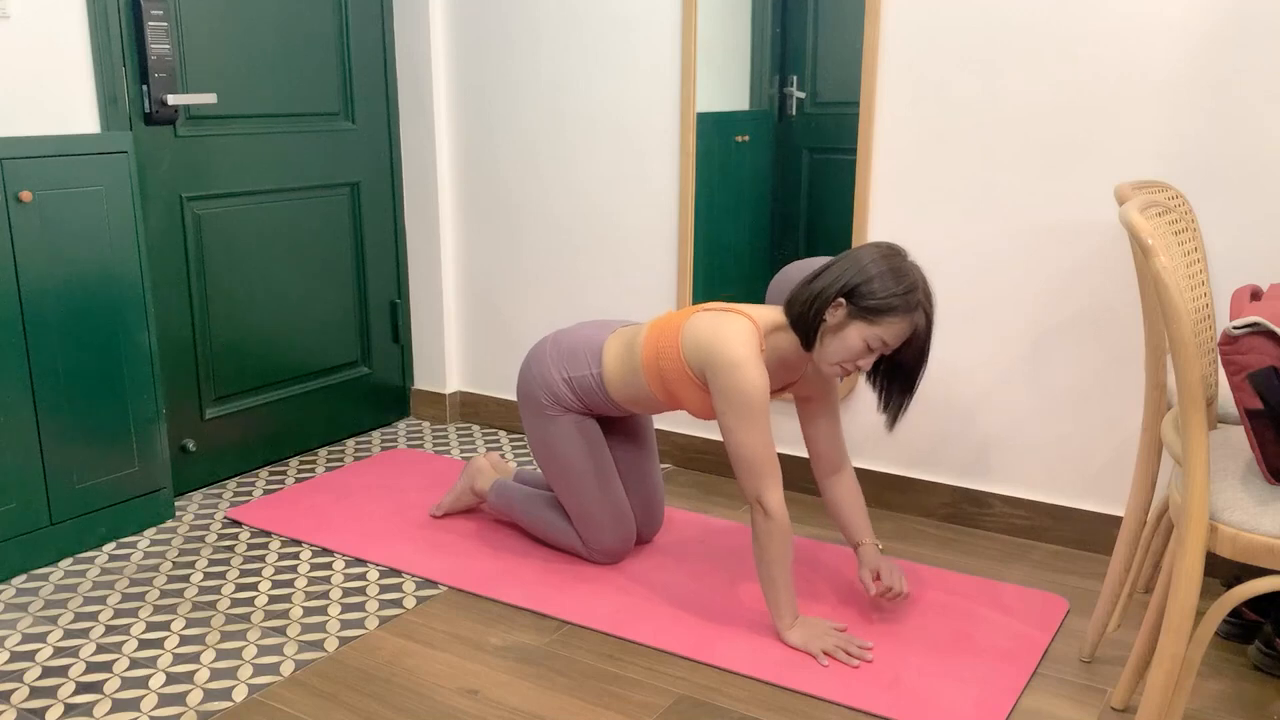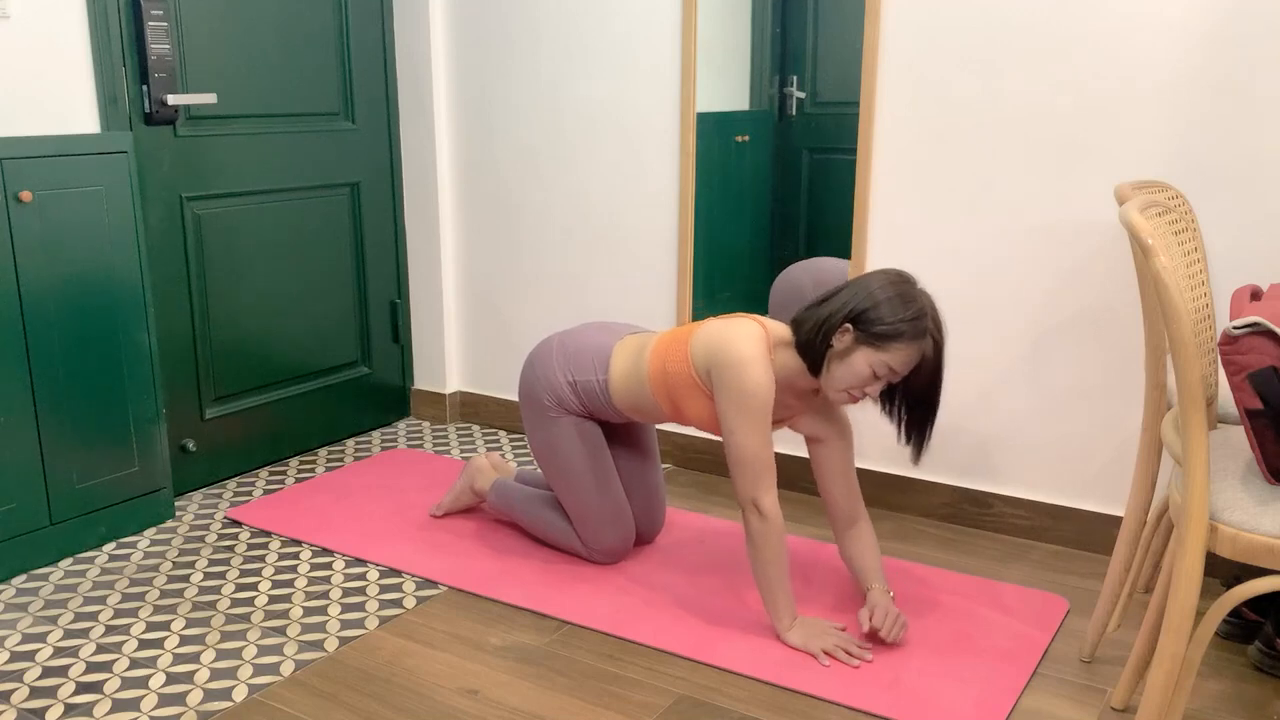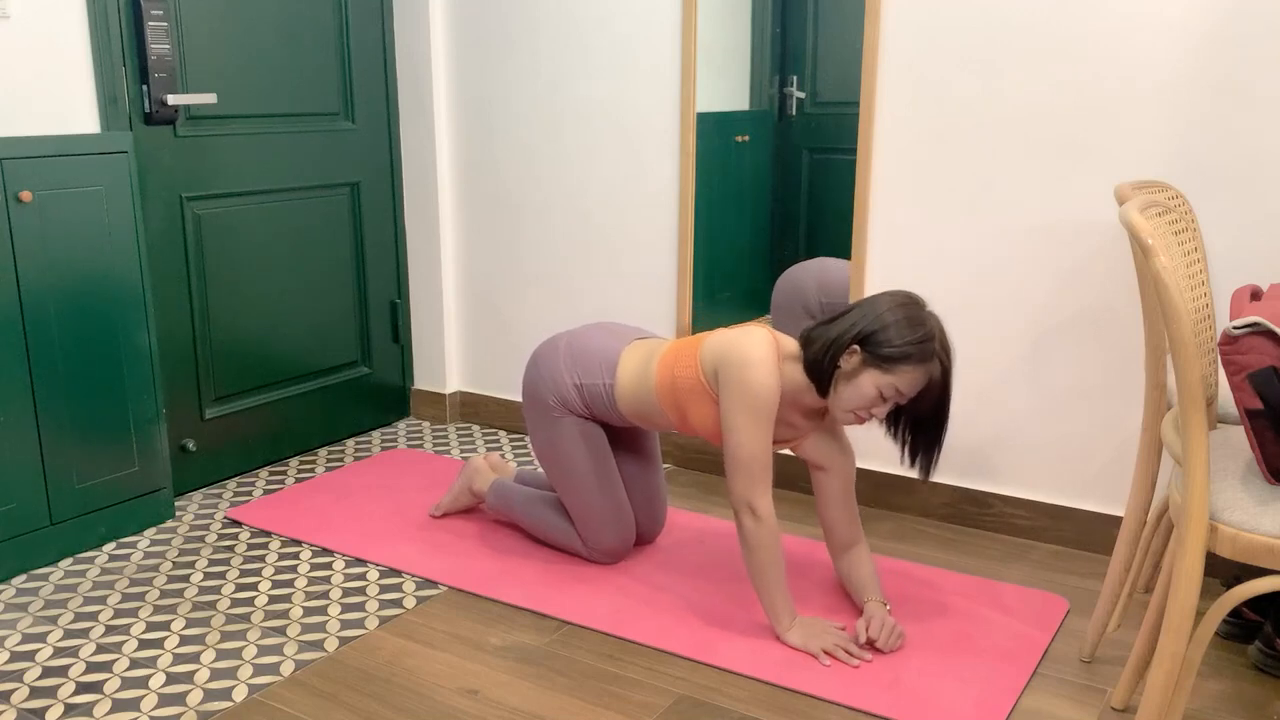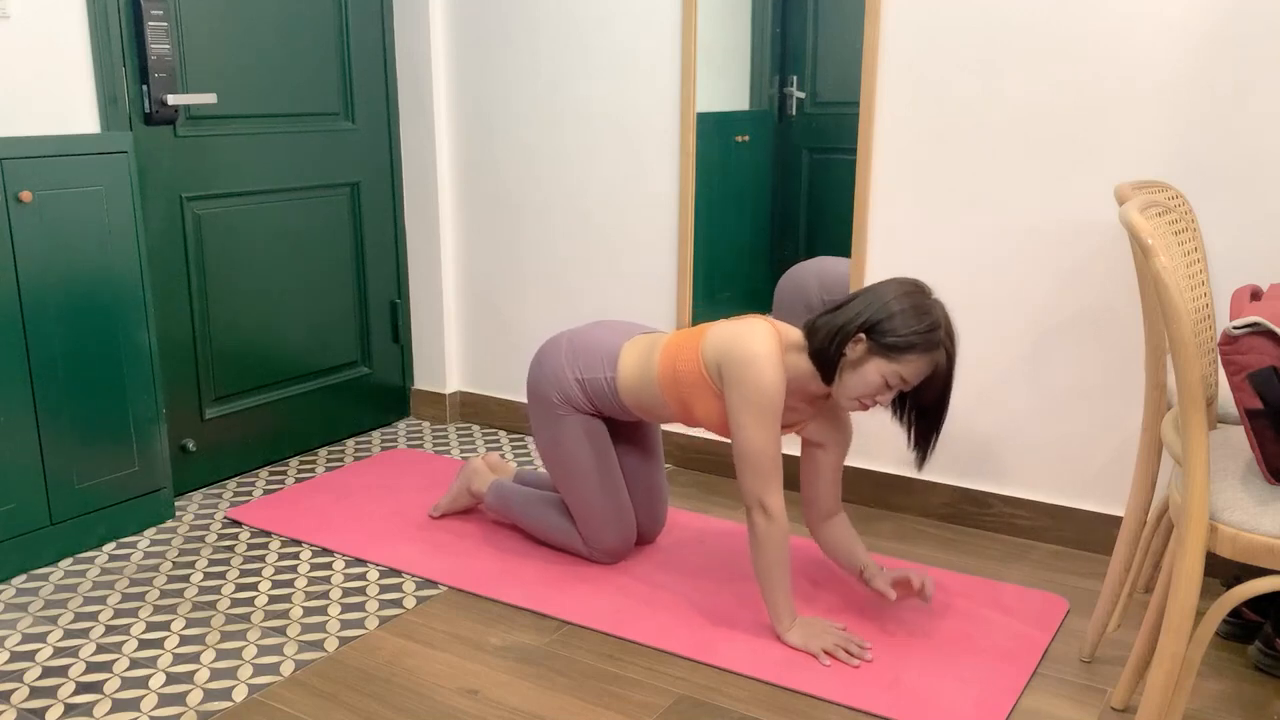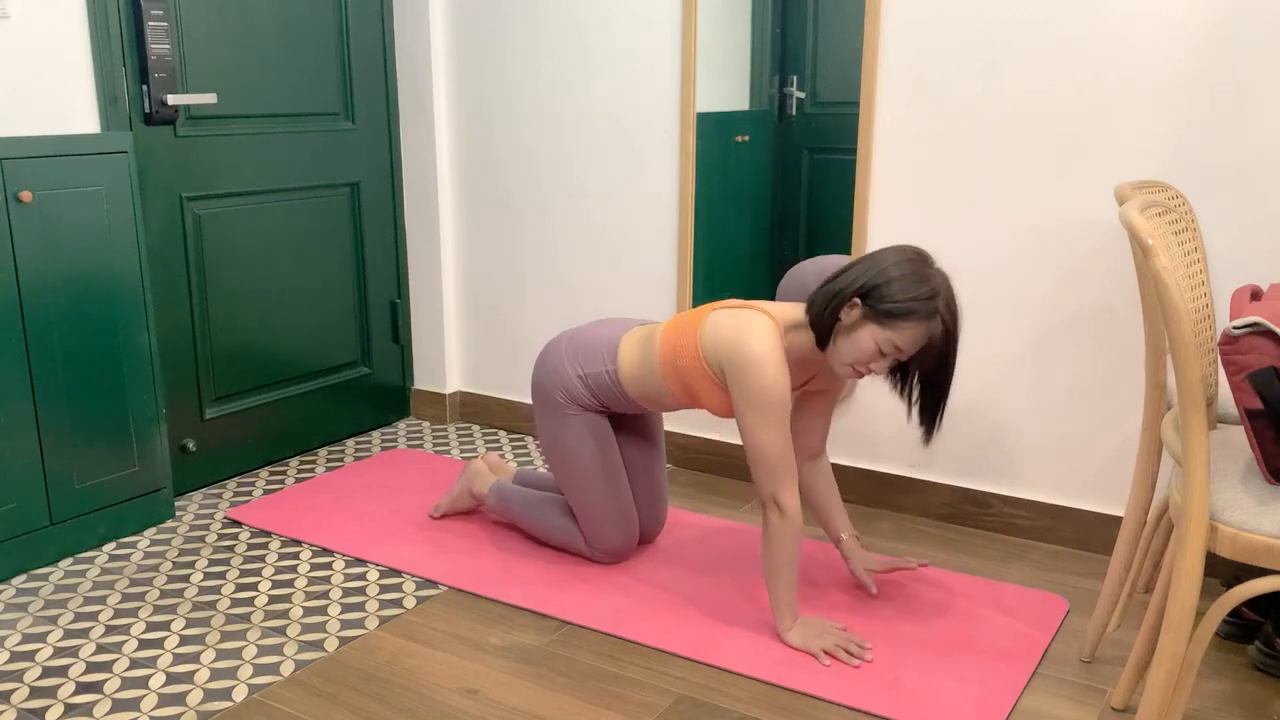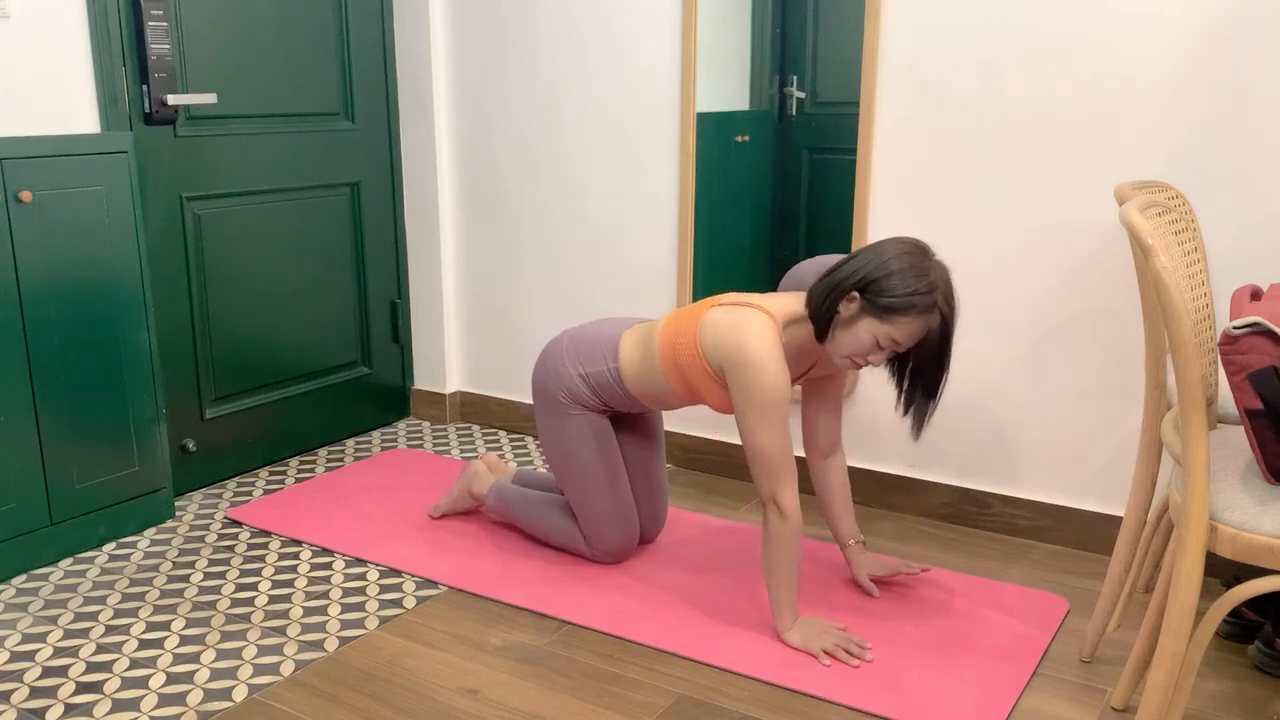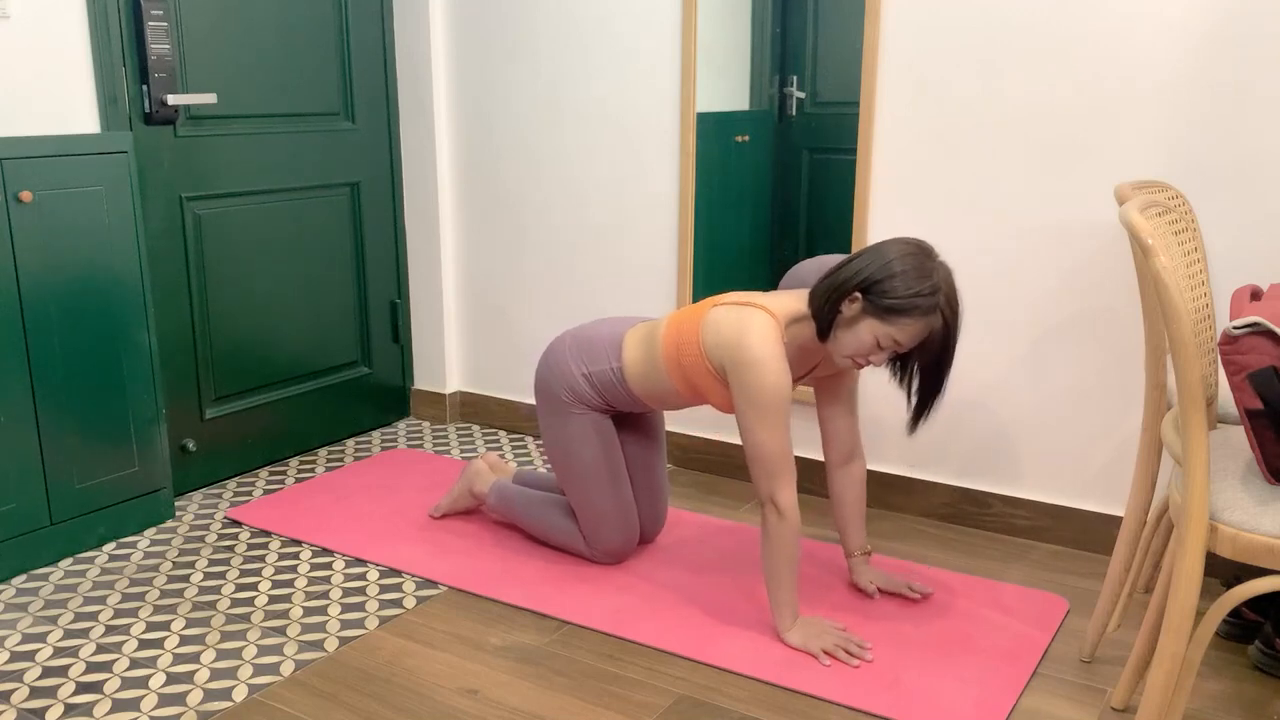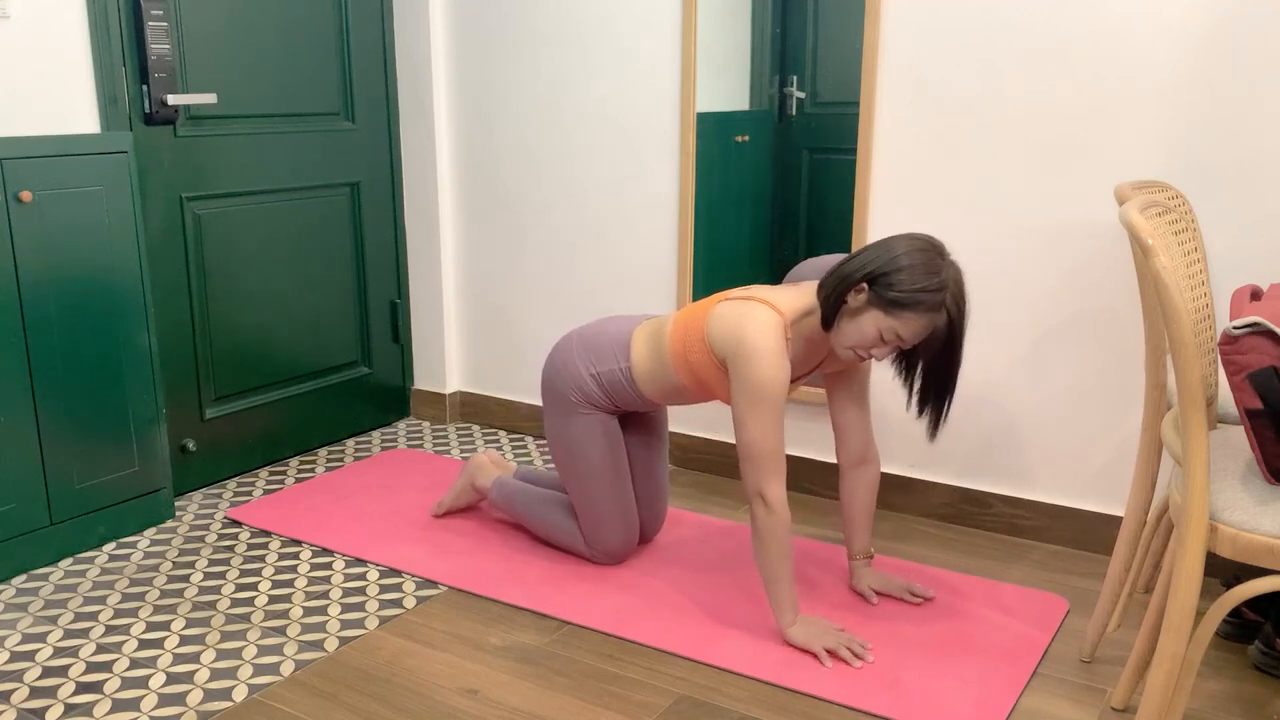
dt=0.5s
person 1, frame 1
left shoulder: (812, 367)
right shoulder: (738, 351)
left elbow: (834, 469)
right elbow: (765, 502)
left wrist: (868, 549)
right wrist: (789, 623)
left hip: (612, 377)
right hip: (558, 382)
left knee: (645, 528)
right knee: (609, 543)
left ankle: (508, 473)
right ankle: (486, 483)
person 1, frame 2
left shoulder: (820, 411)
right shoulder: (747, 358)
left elbow: (850, 521)
right elbow: (759, 505)
left wrist: (878, 592)
right wrist: (788, 624)
left hip: (612, 369)
right hip: (559, 381)
left knee: (645, 530)
right knee: (608, 543)
left ankle: (507, 474)
right ankle: (486, 482)
person 1, frame 3
left shoulder: (823, 437)
right shoulder: (755, 363)
left elbow: (848, 546)
right elbow: (752, 509)
left wrist: (874, 604)
right wrist: (787, 624)
left hip: (616, 368)
right hip: (563, 380)
left knee: (645, 530)
right knee: (608, 544)
left ankle: (504, 473)
right ankle: (484, 484)
person 1, frame 4
left shoulder: (828, 417)
right shoulder: (759, 360)
left elbow: (826, 518)
right elbow: (764, 507)
left wrist: (872, 572)
right wrist: (788, 624)
left hip: (619, 370)
right hip: (568, 380)
left knee: (646, 530)
right knee: (609, 543)
left ankle: (504, 473)
right ankle: (482, 485)
person 1, frame 5
left shoulder: (829, 357)
right shoulder: (759, 353)
left elbow: (808, 459)
right elbow: (780, 502)
left wrist: (850, 546)
right wrist: (789, 623)
left hip: (624, 372)
right hip: (571, 378)
left knee: (646, 528)
right knee: (611, 543)
left ankle: (505, 473)
right ankle: (484, 486)
person 1, frame 6
left shoulder: (829, 339)
right shoulder: (758, 348)
left elbow: (825, 454)
right elbow: (779, 501)
left wrist: (855, 550)
right wrist: (789, 623)
left hip: (624, 377)
right hip: (574, 379)
left knee: (647, 528)
right knee: (612, 543)
left ankle: (504, 473)
right ankle: (484, 487)
person 1, frame 7
left shoulder: (834, 337)
right shoulder: (760, 347)
left elbow: (845, 458)
right elbow: (778, 500)
left wrist: (859, 561)
right wrist: (789, 623)
left hip: (629, 377)
right hip: (575, 378)
left knee: (646, 529)
right knee: (611, 544)
left ankle: (503, 473)
right ankle: (483, 486)
person 1, frame 8
left shoulder: (842, 330)
right shoulder: (762, 338)
left elbow: (859, 459)
right elbow: (766, 495)
left wrist: (861, 564)
right wrist: (790, 620)
left hip: (633, 377)
right hip: (584, 377)
left knee: (645, 529)
right knee: (610, 544)
left ankle: (505, 471)
right ankle: (486, 480)
